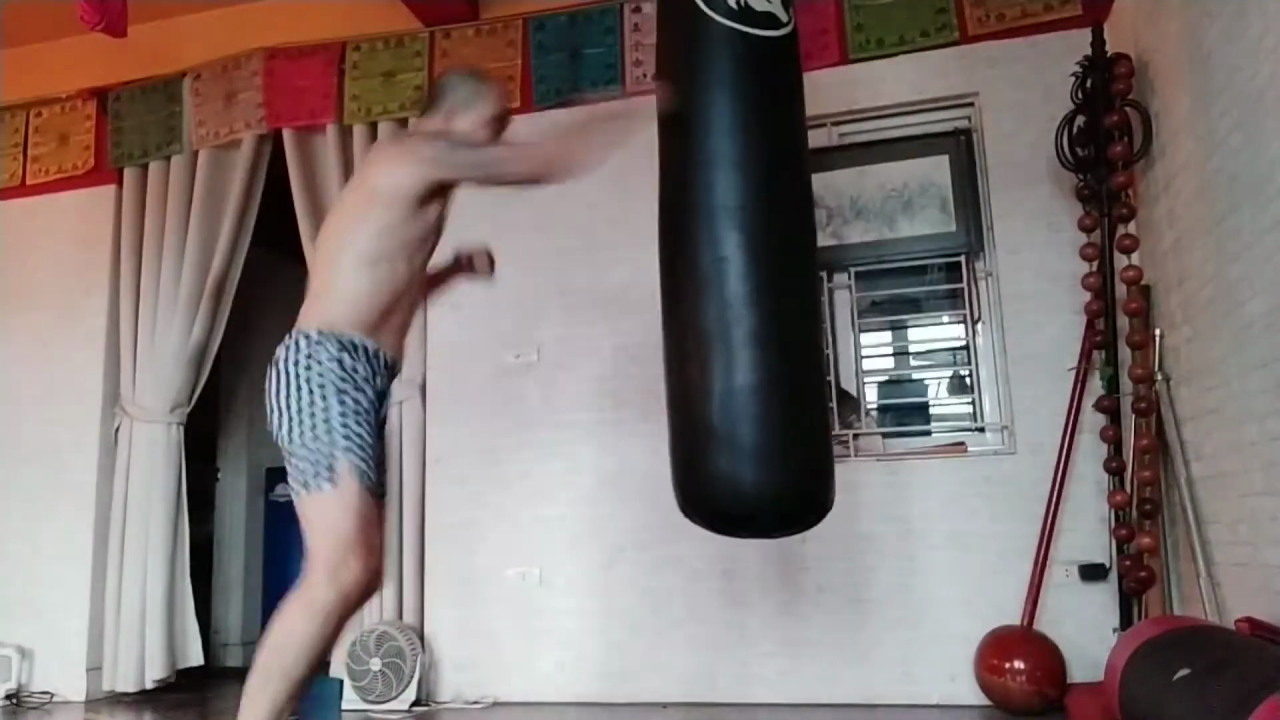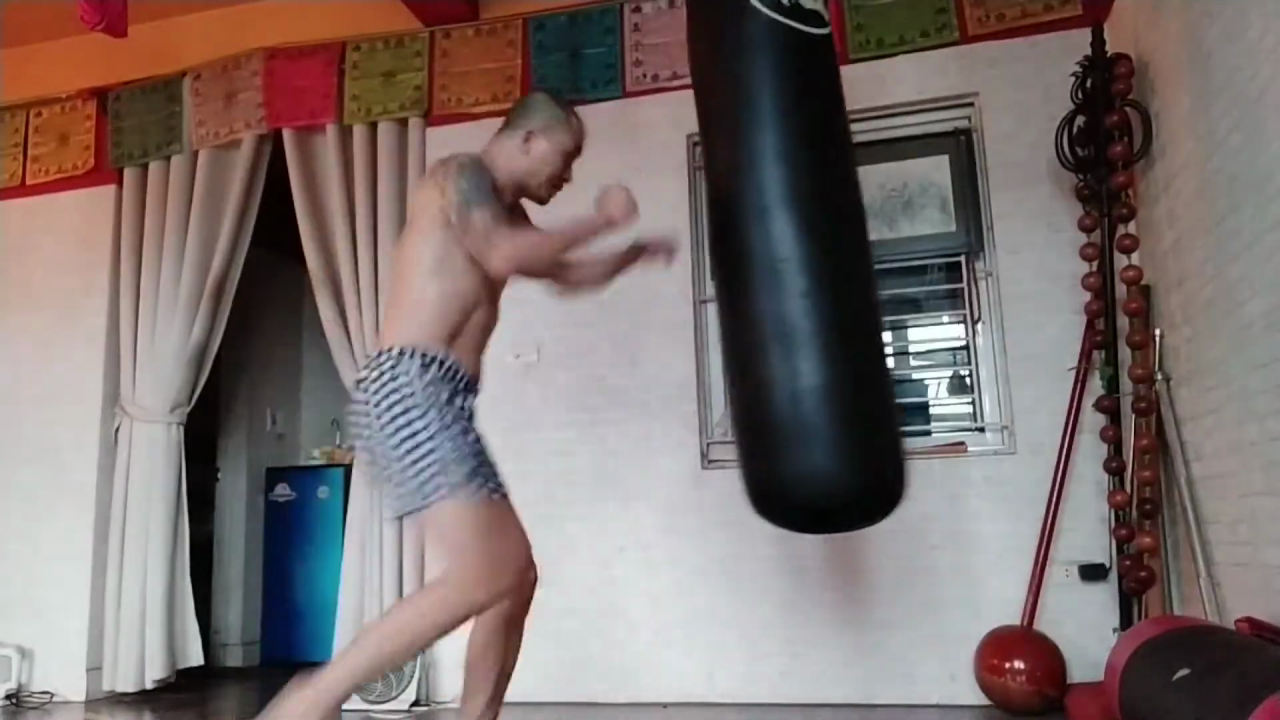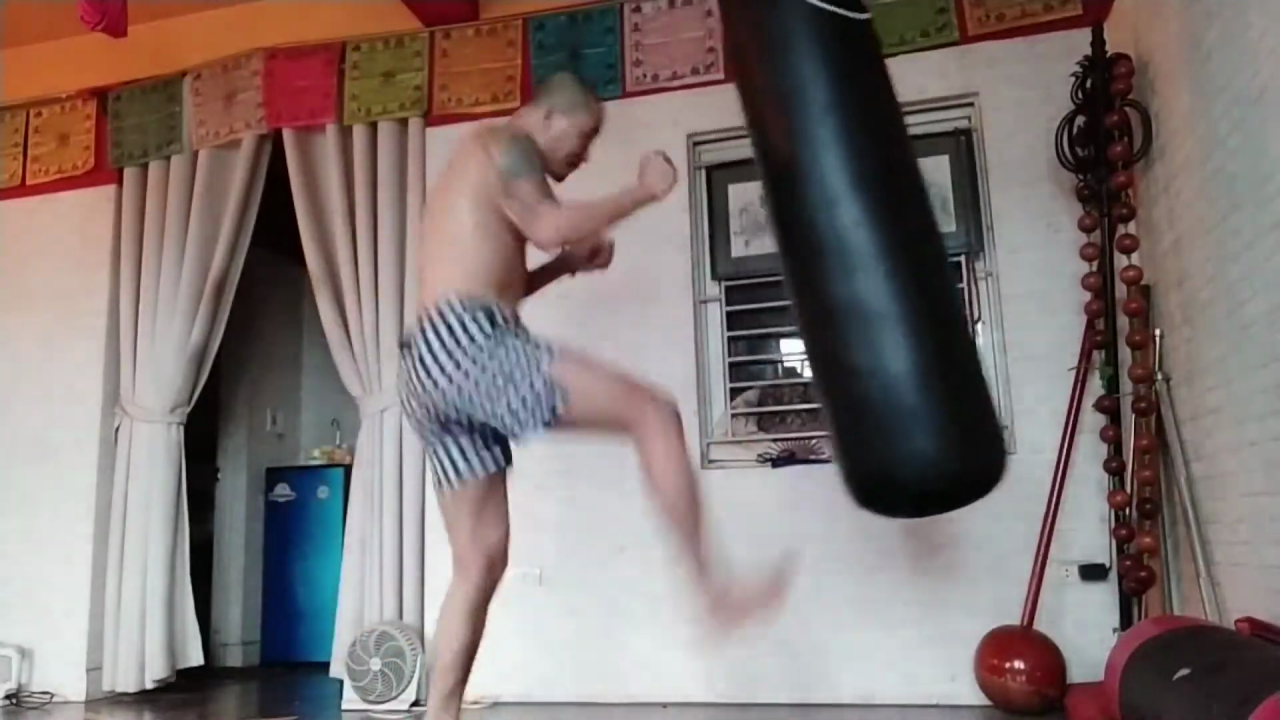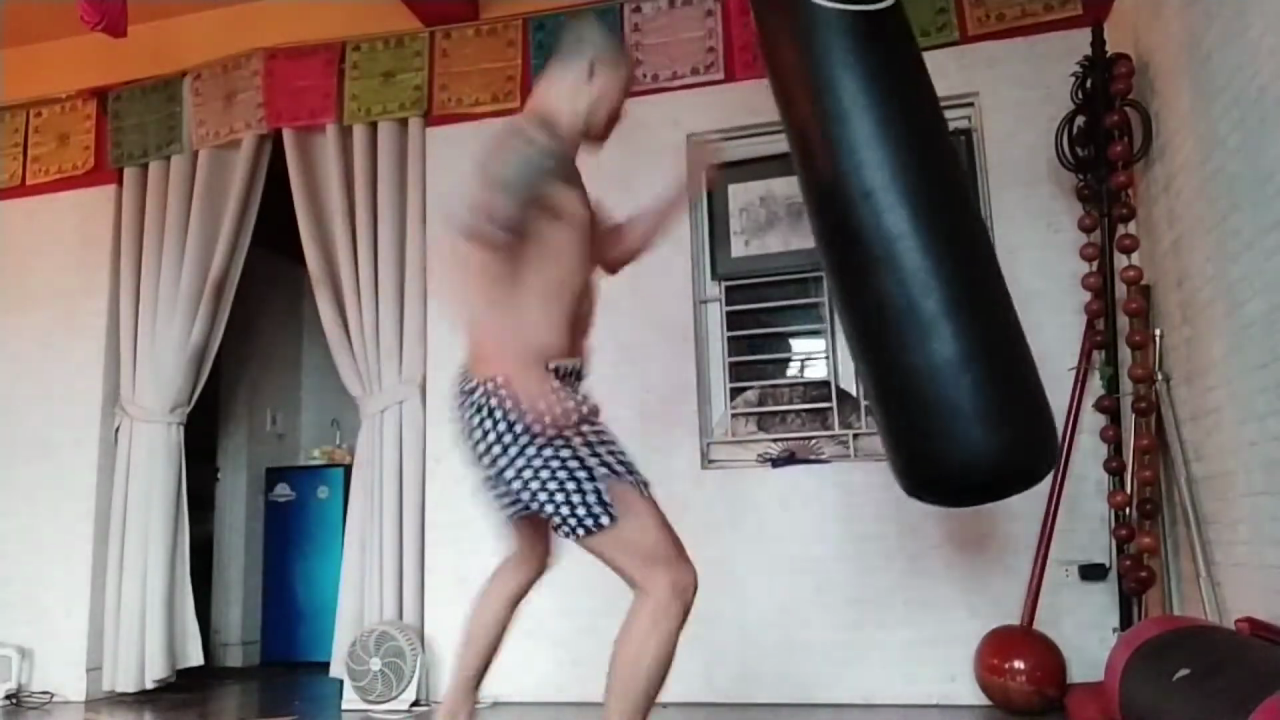
dt=0.3s
person 1, frame 1
left shoulder: (409, 180)
right shoulder: (419, 153)
right elbow: (545, 164)
left wrist: (449, 270)
right wrist: (611, 115)
left hip: (351, 379)
right hip: (323, 373)
left knee: (360, 574)
right knee: (339, 572)
person 1, frame 2
left shoulder: (503, 210)
right shoulder: (464, 174)
left elbow: (570, 274)
right elbow: (507, 257)
left wrist: (636, 252)
right wrist: (604, 219)
left hip: (440, 405)
right hip: (413, 395)
left knee: (516, 579)
right knee: (473, 585)
person 1, frame 3
left shoulder: (489, 168)
right shoulder: (501, 144)
right elbow: (551, 230)
left wrist: (571, 263)
right wrist: (643, 192)
left hip: (433, 368)
right hip: (466, 341)
left knee: (479, 563)
right knee: (655, 416)
right ankle: (712, 589)
person 1, frame 4
left shoulder: (543, 166)
right shoulder: (533, 148)
left elbow: (607, 254)
right elbow: (479, 241)
left wrist: (681, 195)
right wrist: (522, 366)
left hip: (499, 407)
right hip: (525, 411)
left knee: (528, 560)
right knee: (668, 580)
